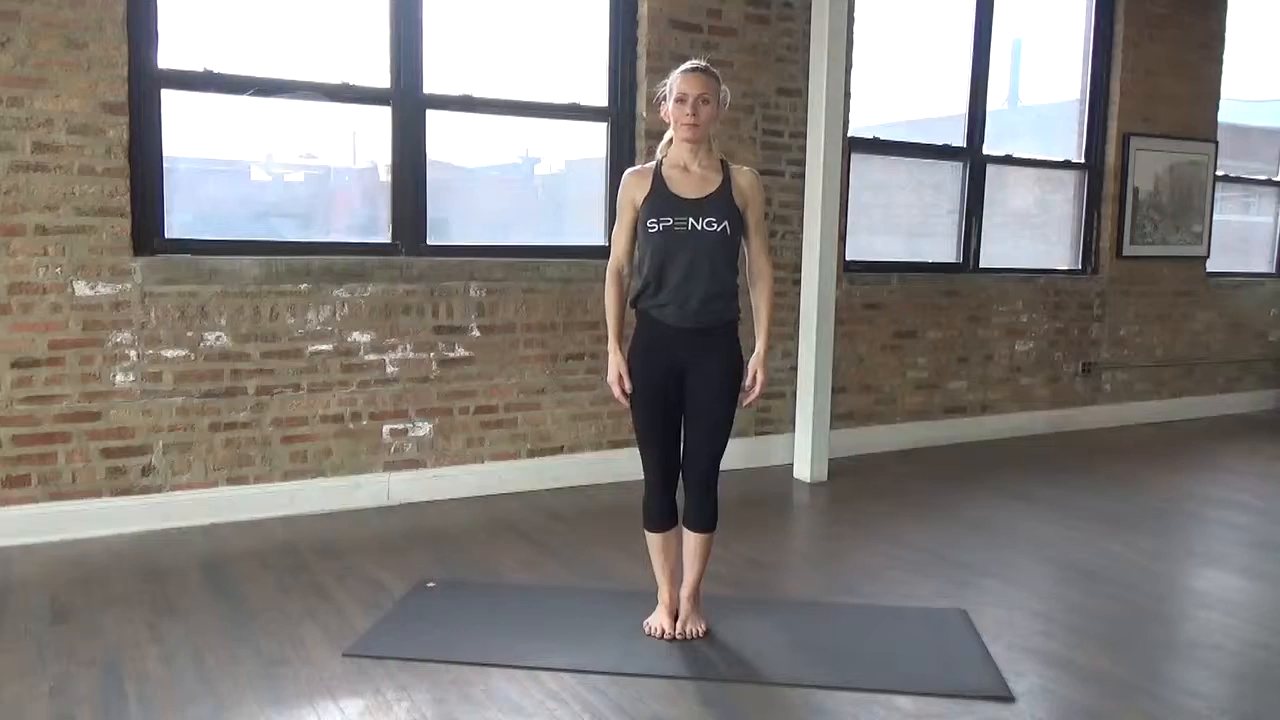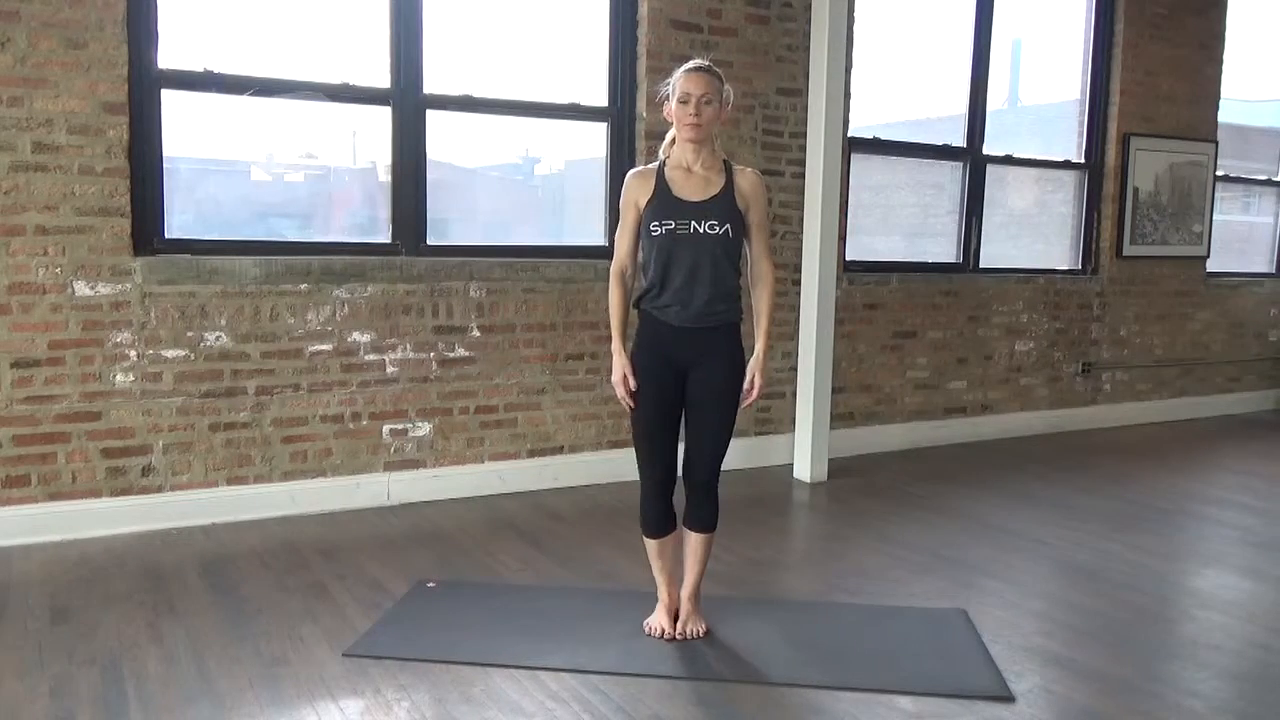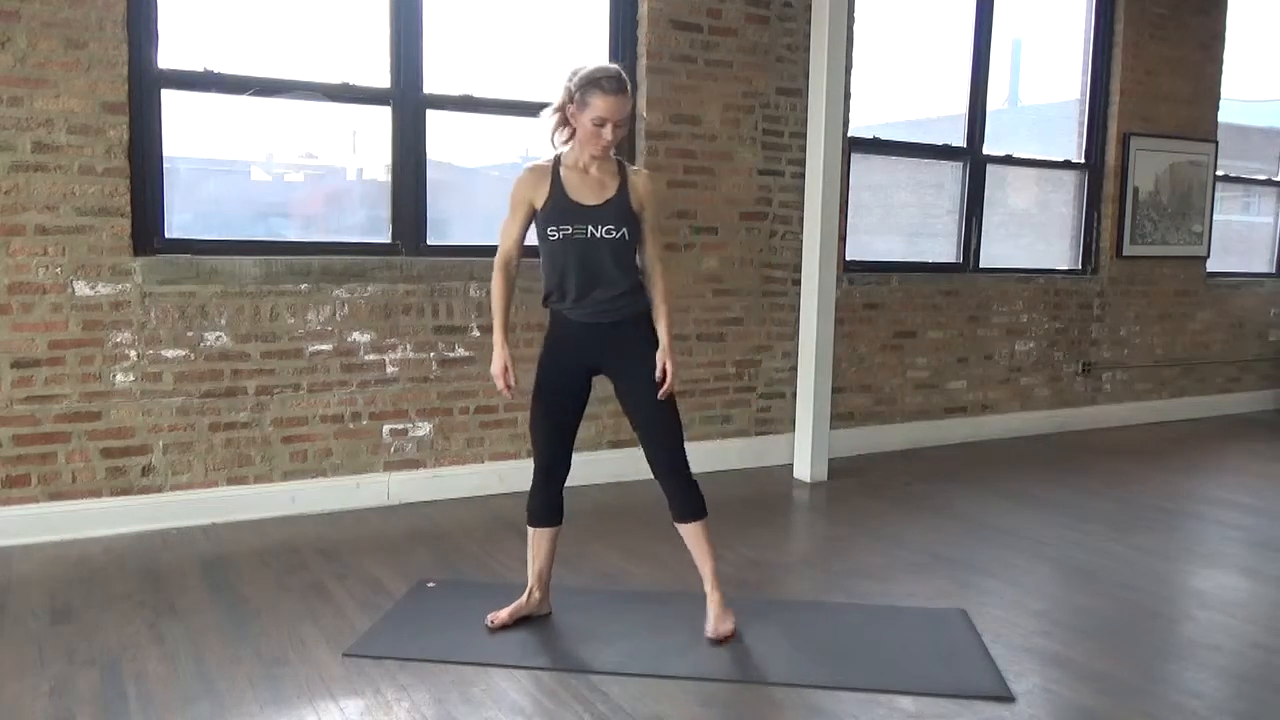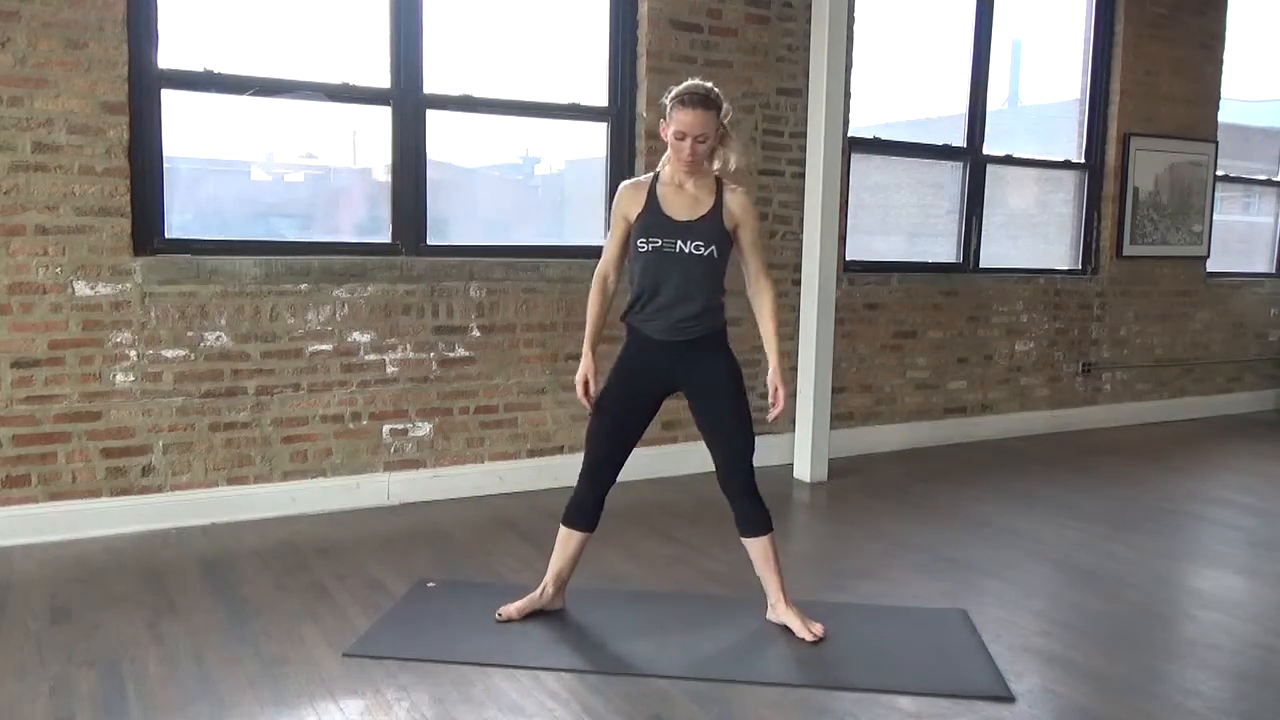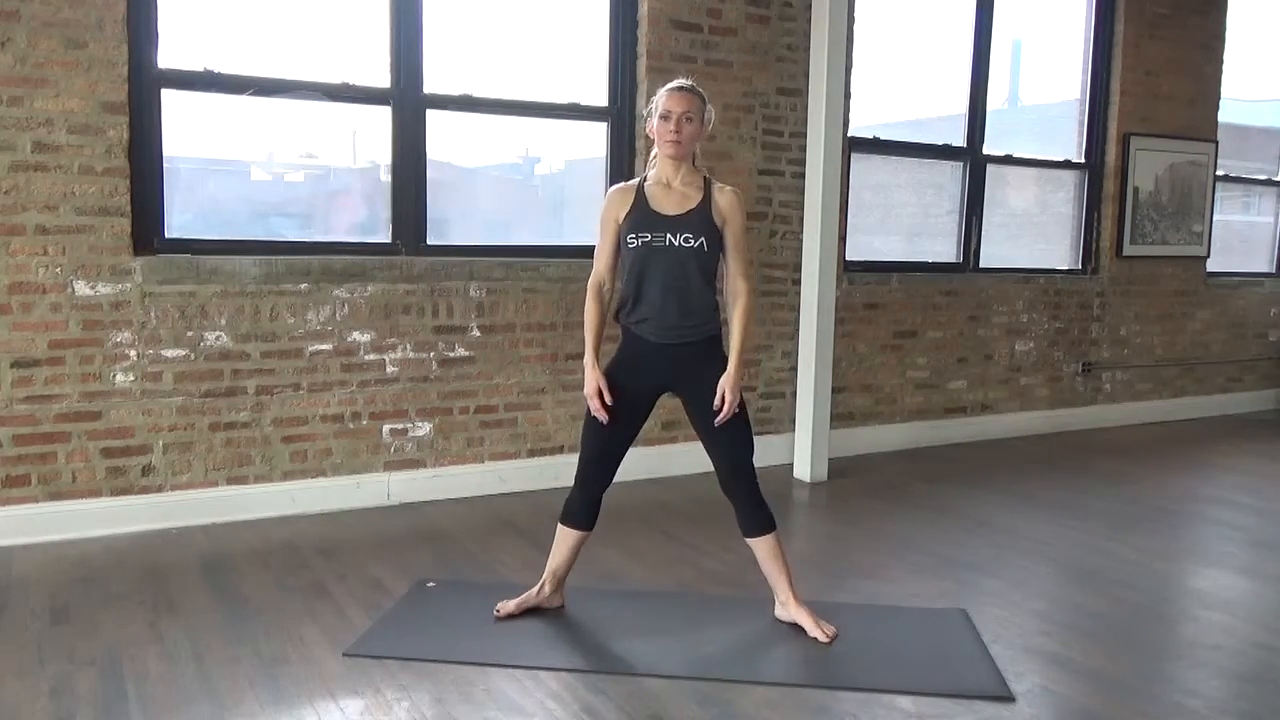
dt=1s
person 1, frame 1
left shoulder: (742, 183)
right shoulder: (638, 182)
left elbow: (759, 268)
right elbow: (618, 268)
left wrist: (761, 346)
right wrist: (614, 348)
left hip: (715, 346)
right hip: (654, 343)
left knee: (701, 475)
right knee: (659, 475)
left ankle: (690, 598)
right ankle: (665, 598)
person 1, frame 2
left shoulder: (745, 183)
right shoulder: (641, 183)
left elbow: (761, 269)
right elbow: (621, 270)
left wrist: (760, 349)
right wrist: (618, 349)
left hip: (718, 346)
right hip: (656, 342)
left knee: (702, 477)
right knee: (655, 477)
left ankle: (690, 598)
right ankle: (664, 598)
person 1, frame 3
left shoulder: (637, 183)
right shoulder: (536, 181)
left elbow: (651, 264)
right elbow: (504, 262)
left wrist: (665, 340)
right wrist: (499, 342)
left hip: (629, 336)
right hip: (566, 337)
left knee: (670, 463)
right knee: (548, 466)
left ankle: (713, 593)
right ankle: (536, 593)
person 1, frame 4
left shoulder: (735, 202)
right shoulder: (633, 194)
left elbow: (759, 284)
right elbow: (606, 274)
left wrist: (775, 363)
right wrist: (588, 352)
left hip: (707, 355)
right hip: (643, 351)
left knee: (739, 479)
right knee: (595, 472)
left ankle: (778, 602)
right ankle: (551, 589)
person 1, frame 5
left shoulder: (723, 200)
right shoulder: (621, 198)
left elbow: (739, 288)
right elbow: (599, 283)
left wrist: (734, 366)
right wrist: (590, 362)
left hip: (701, 357)
right hip: (637, 355)
left knee: (740, 480)
right knee: (590, 474)
left ankle: (787, 601)
right ankle: (549, 587)
